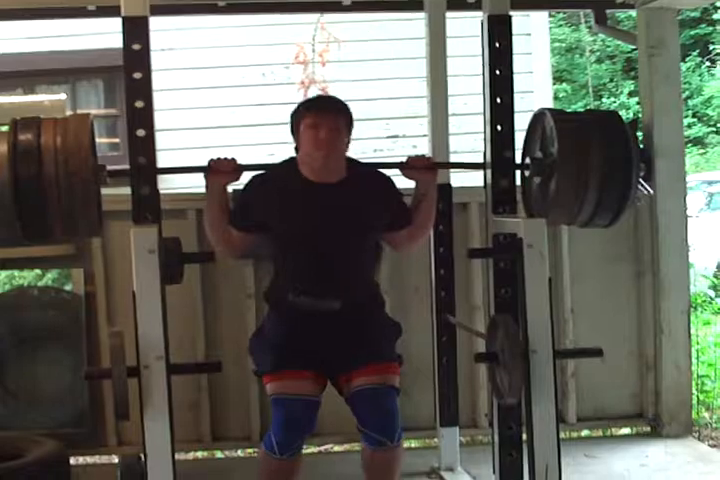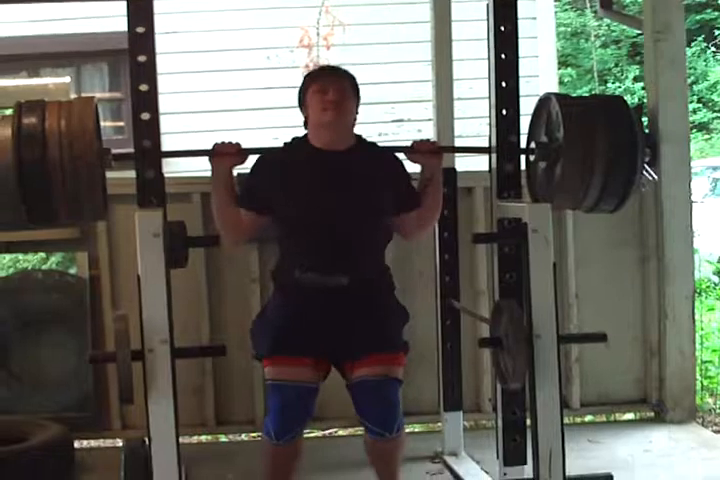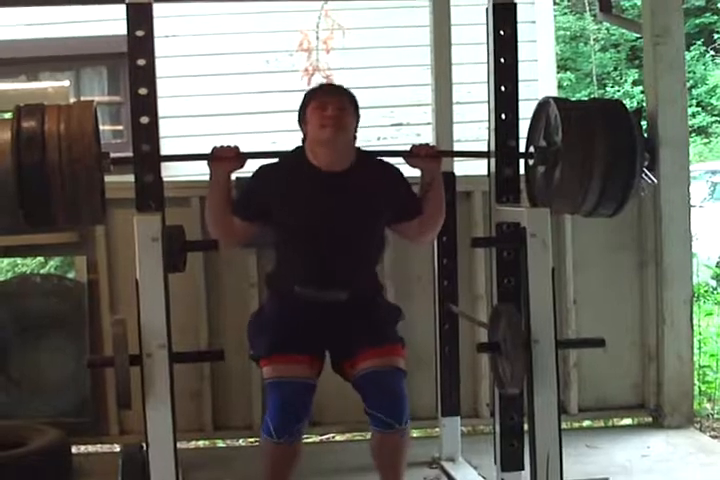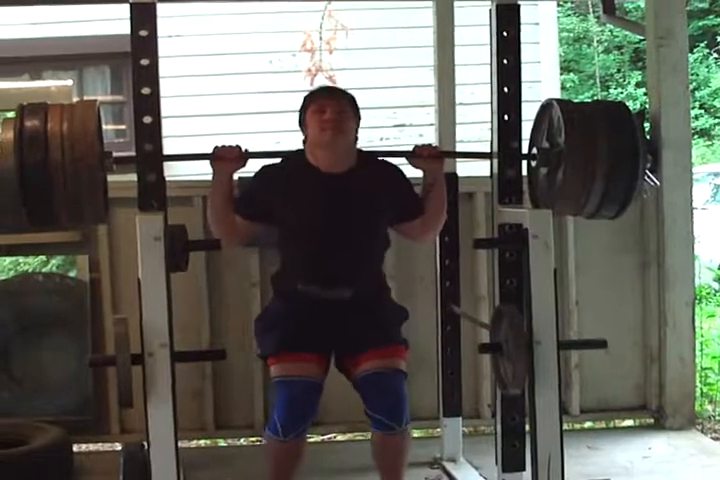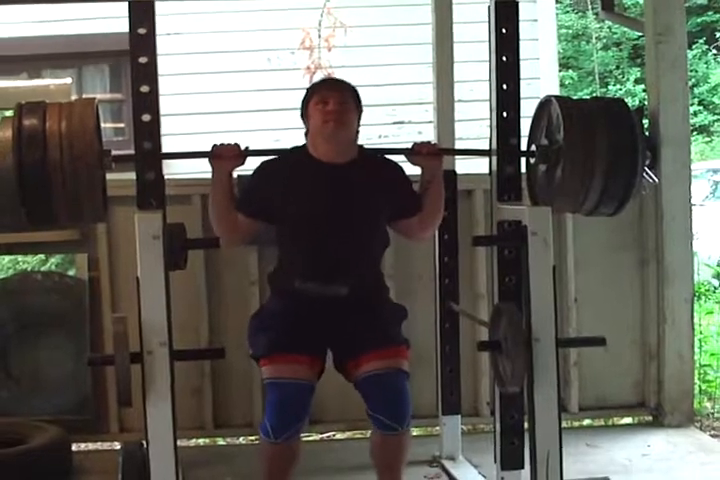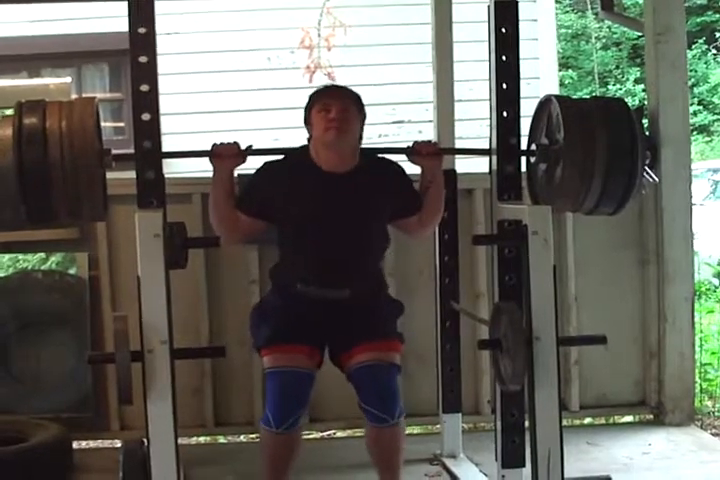
dt=0.3s
person 1, frame 1
left shoulder: (375, 187)
right shoulder: (268, 188)
left elbow: (406, 240)
right elbow: (228, 245)
left wrist: (426, 187)
right wrist: (216, 189)
left hip: (359, 319)
right hip: (292, 322)
left knee: (383, 423)
right knee: (288, 427)
person 1, frame 2
left shoulder: (382, 164)
right shoulder: (276, 165)
left elbow: (416, 228)
right elbow: (234, 232)
left wrist: (432, 171)
right wrist: (221, 173)
left hip: (367, 301)
right hip: (298, 303)
left knee: (383, 410)
right knee: (285, 415)
person 1, frame 3
left shoulder: (382, 177)
right shoulder: (275, 177)
left elbow: (422, 231)
right elbow: (226, 234)
left wrist: (432, 175)
right wrist: (219, 177)
left hip: (361, 306)
right hip: (293, 308)
left knee: (392, 406)
right knee: (285, 413)
person 1, frame 4
left shoulder: (384, 177)
right shoulder: (277, 178)
left elbow: (424, 230)
right elbow: (228, 233)
left wrist: (434, 175)
right wrist: (222, 176)
left hip: (366, 304)
right hip: (299, 306)
left knee: (391, 406)
right knee: (292, 410)
person 1, frame 5
left shoulder: (383, 173)
right shoulder: (277, 173)
left elbow: (421, 229)
right elbow: (231, 233)
left wrist: (433, 173)
right wrist: (221, 174)
left hip: (364, 303)
right hip: (295, 305)
left knee: (394, 406)
right knee: (283, 412)
person 1, frame 6
left shoulder: (385, 176)
right shoulder: (278, 175)
left elbow: (422, 225)
right elbow: (231, 231)
left wrist: (432, 172)
right wrist: (222, 173)
left hip: (364, 302)
right hip: (294, 303)
left knee: (383, 399)
right knee: (283, 404)
